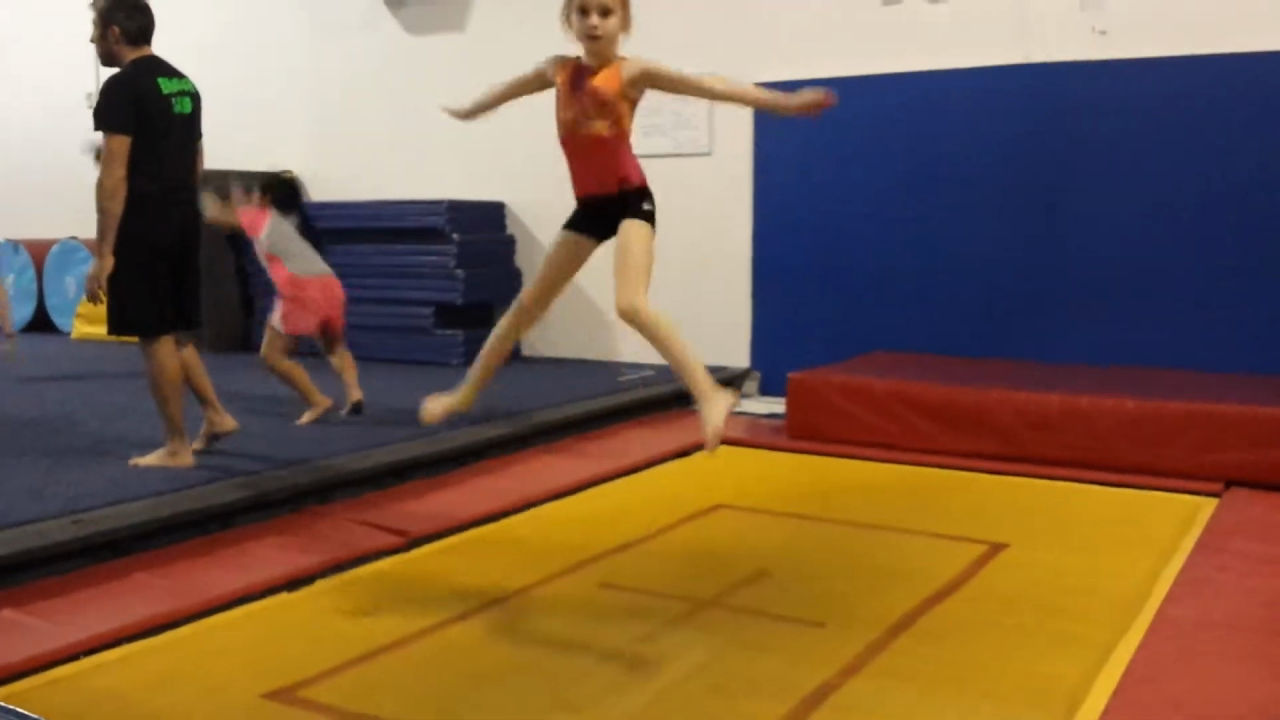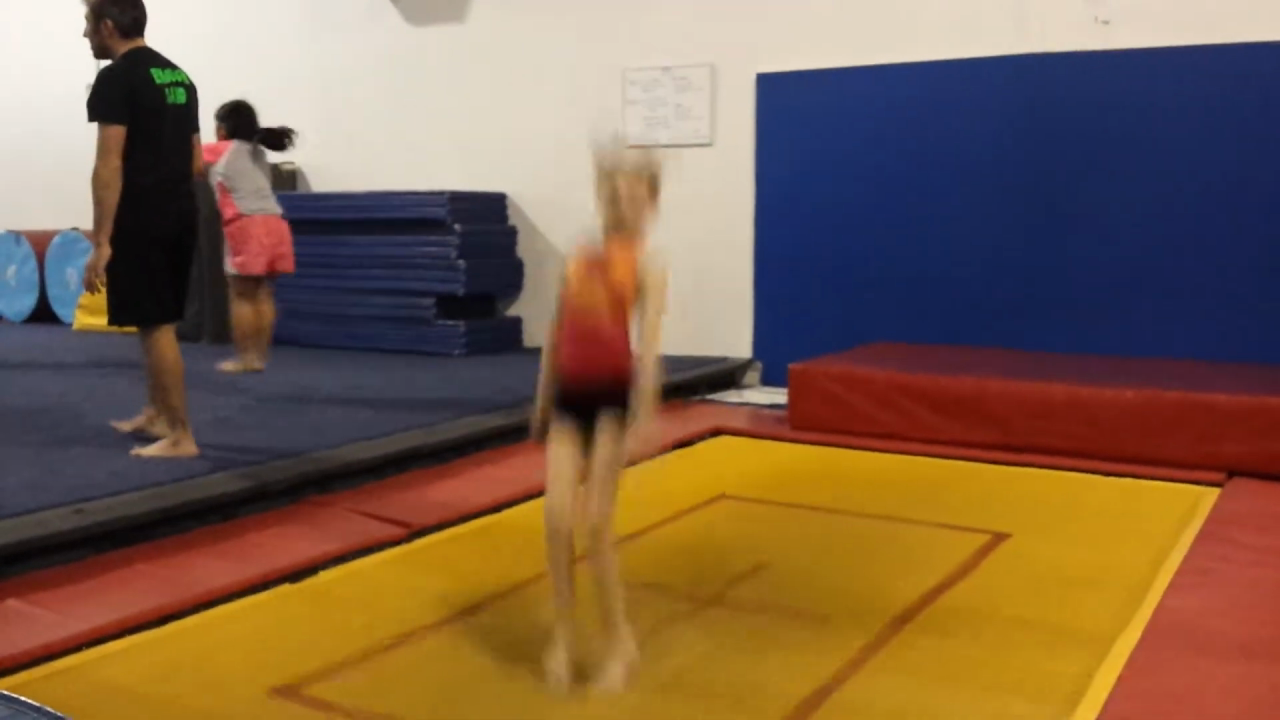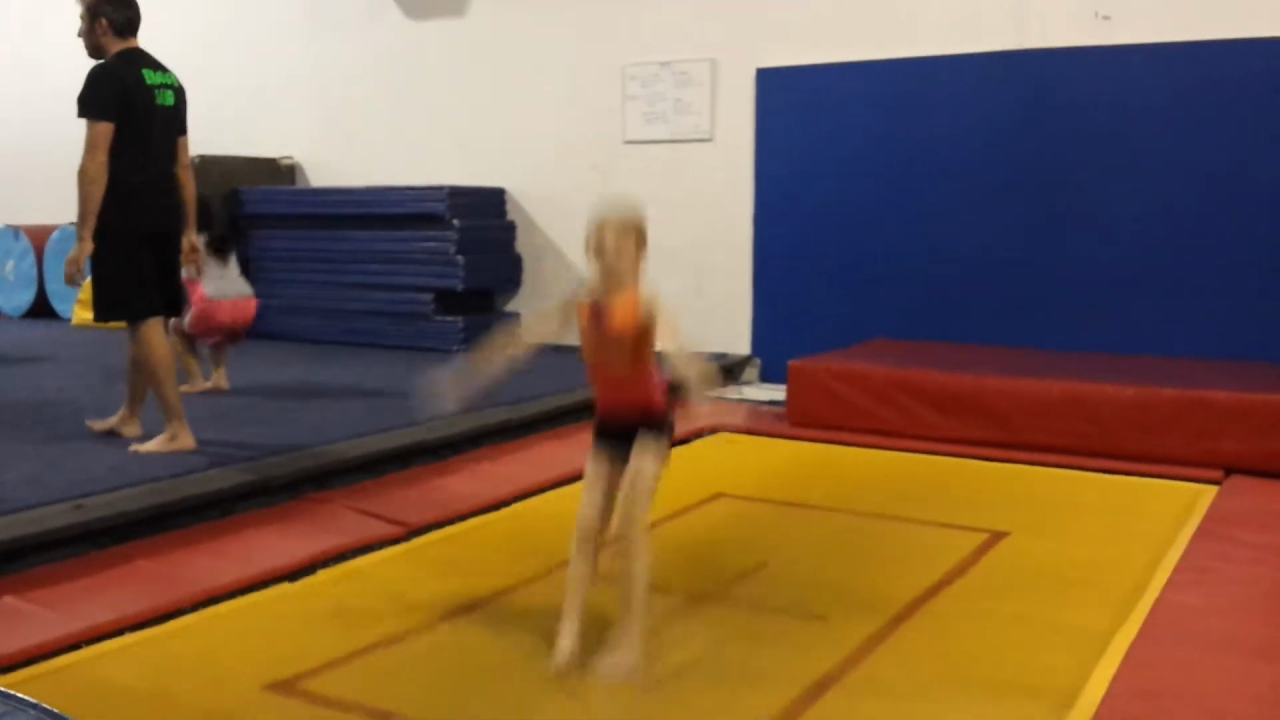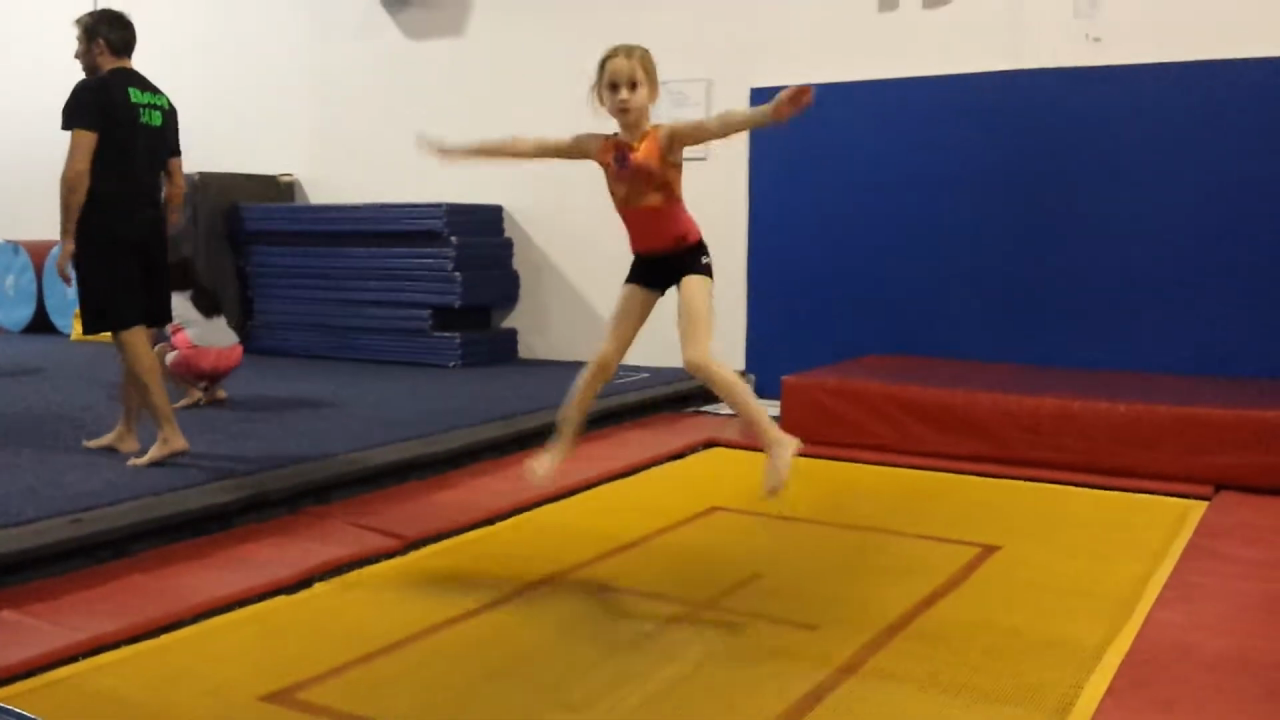
dt=0.3s
person 1, frame 1
left shoulder: (634, 72)
right shoulder: (558, 70)
left elbow: (707, 86)
right elbow: (515, 87)
left wrist: (785, 101)
right wrist: (471, 110)
left hip: (630, 201)
right hip: (588, 207)
left knee: (631, 305)
right knee: (527, 304)
left ankle: (711, 395)
right ankle: (464, 393)
person 1, frame 2
left shoulder: (645, 262)
right shoulder: (580, 259)
left elbow: (648, 341)
left wrist: (647, 401)
right wrist: (542, 404)
left hip: (618, 393)
right hip: (569, 392)
left knee: (598, 528)
right knee: (557, 522)
left ankle: (621, 641)
right ankle: (561, 635)
person 1, frame 3
left shoulder: (647, 303)
right shoulder: (581, 303)
left elbow: (669, 337)
right elbow: (527, 335)
left wrist: (694, 371)
right wrist: (470, 375)
left hip: (649, 421)
right hip: (607, 424)
left knee: (630, 530)
right knee: (585, 528)
left ankle: (630, 636)
right ankle: (570, 630)
person 1, frame 4
left shoulder: (669, 137)
right shoulder: (598, 145)
left elbow: (716, 125)
right elbow: (527, 146)
left wrist: (769, 114)
right wrist: (459, 150)
left hip: (688, 254)
right hip: (645, 261)
left knee: (699, 360)
right knee: (603, 360)
left ankle: (775, 440)
right ankle: (560, 447)
person 2, frame 1
left shoulder: (122, 87)
right shoulder: (184, 83)
left elbow: (114, 177)
left wrist: (104, 253)
left hip: (144, 231)
right hip: (183, 225)
left knee: (155, 338)
right knee: (175, 333)
left ankle: (177, 447)
right ankle: (216, 414)
person 2, frame 2
left shoulder: (116, 78)
right shoulder: (179, 76)
left elbow: (110, 166)
left wrist: (101, 242)
left hip: (140, 221)
right hip: (180, 216)
left knee: (155, 327)
right knee: (158, 324)
left ankle: (180, 436)
right ankle: (158, 414)
person 2, frame 3
left shoulder: (107, 76)
right shoulder: (168, 79)
left elbow: (96, 162)
left wrist: (84, 236)
right wrist: (188, 227)
left hip: (124, 218)
right hip: (164, 216)
left knee: (145, 322)
right knee: (145, 320)
left ankle: (178, 430)
right ankle: (128, 416)
person 2, frame 4
left shoulder: (93, 92)
right shoulder: (160, 100)
left elbow: (78, 168)
right elbow: (176, 184)
left wrist: (69, 235)
left hip: (106, 230)
right hip: (148, 230)
left knee: (129, 333)
right knee: (135, 332)
left ankle: (169, 432)
right ankle: (125, 431)
person 3, frame 1
left shoulder: (260, 218)
right shoulder: (294, 220)
left elbow: (217, 216)
left wrist: (209, 201)
right wrist: (244, 203)
left hip: (300, 289)
right hip: (330, 287)
left knee: (273, 354)
right knee: (334, 345)
left ankle: (317, 401)
right ankle: (354, 392)
person 3, frame 2
left shoulder: (220, 151)
right shoulder: (257, 153)
left hip: (246, 225)
right hip: (275, 224)
left knee: (241, 296)
right knee: (263, 295)
left ankle: (245, 357)
right ankle: (258, 356)
person 3, frame 3
right shoulder: (222, 244)
left hip: (214, 306)
right hip: (246, 305)
left knee: (177, 327)
right knee: (217, 333)
left ankle: (195, 379)
right ankle: (220, 377)
person 3, frame 4
left shoulder: (168, 300)
right shoulder: (207, 297)
left hip: (200, 355)
right hip: (232, 355)
left knee: (161, 352)
left ankle: (193, 392)
right ankle: (216, 390)
